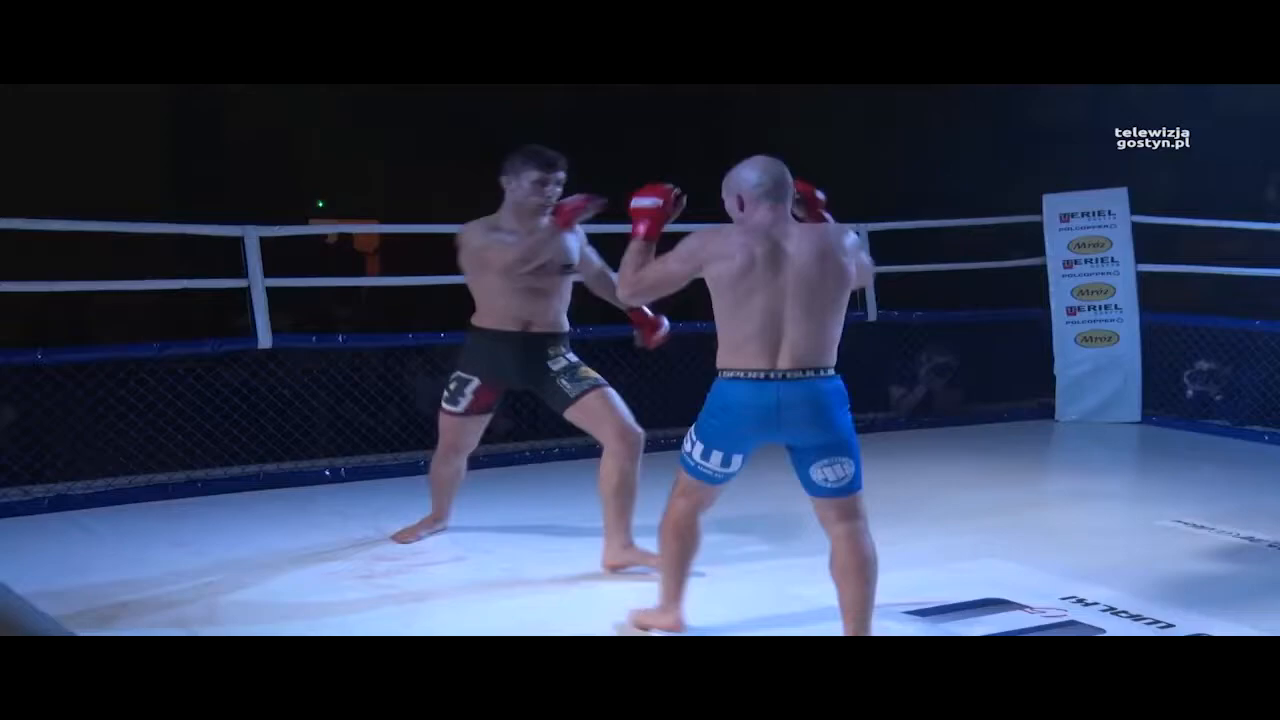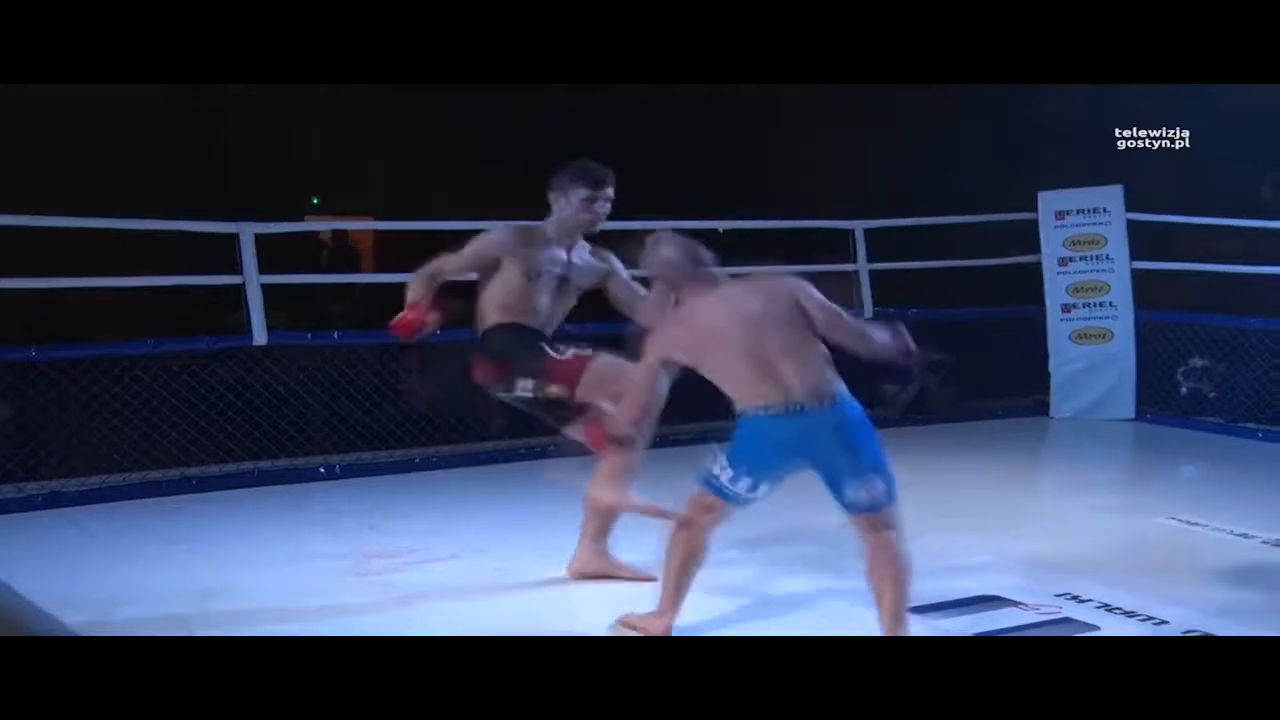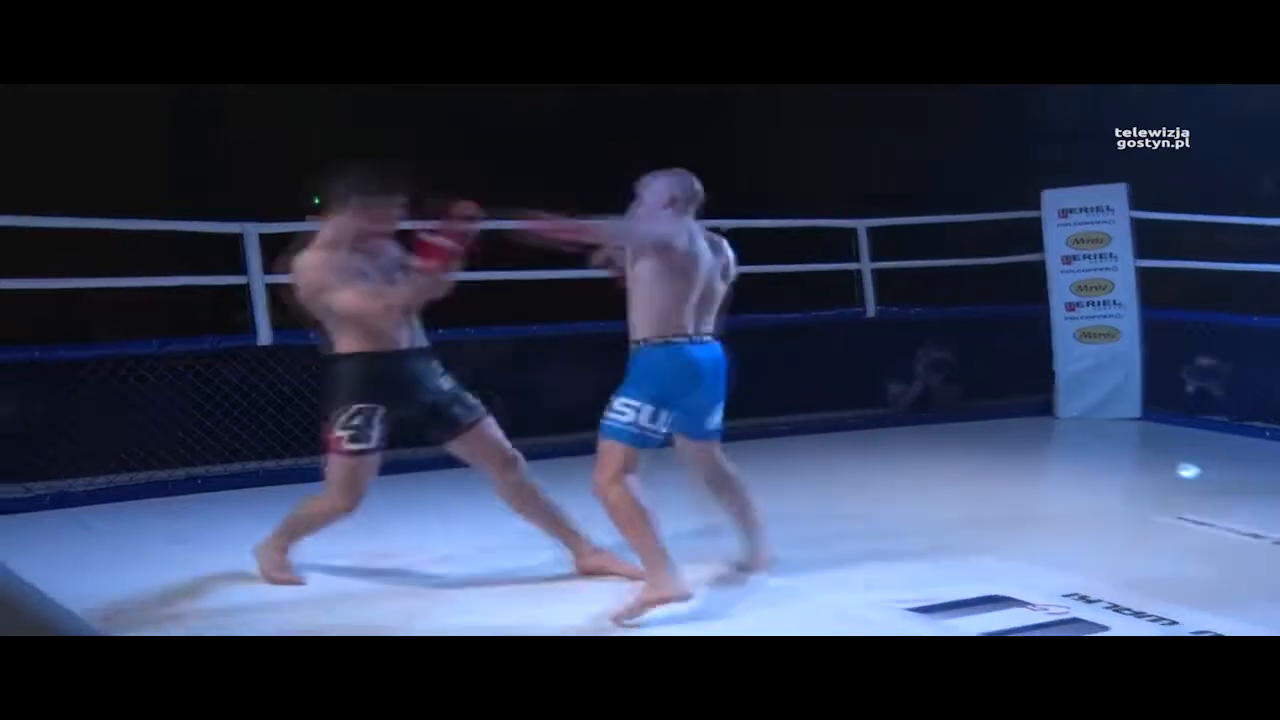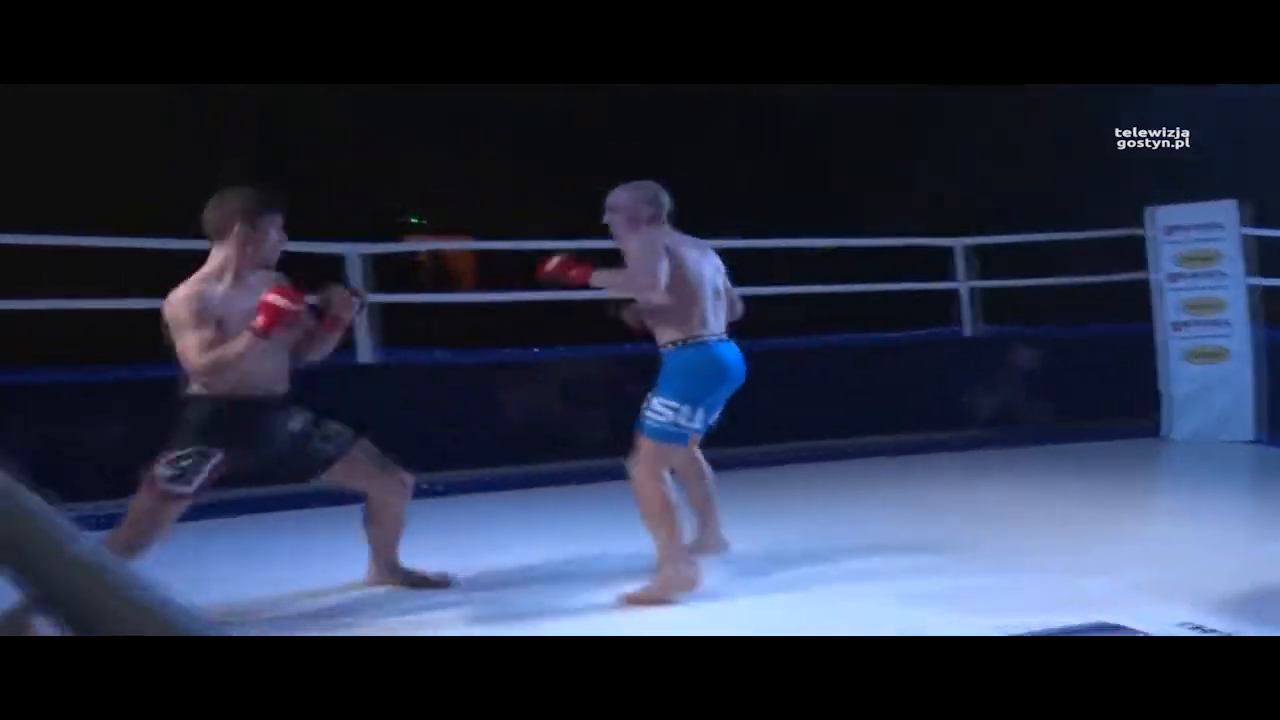
dt=0.5s
person 1, frame 1
left shoulder: (714, 243)
right shoulder: (839, 243)
left elbow: (629, 290)
right elbow: (862, 276)
left wrist: (646, 225)
right wrist: (821, 216)
left hip: (740, 399)
right hip: (816, 398)
left knee: (685, 502)
right knee: (846, 523)
left ankle: (667, 612)
right ankle: (858, 635)
person 1, frame 2
left shoulder: (670, 333)
right shoulder: (783, 287)
left elbow: (633, 406)
right elbow: (859, 339)
left wrist: (610, 431)
right wrist: (889, 340)
left hip: (764, 434)
right hip: (838, 421)
left knee: (698, 517)
right knee: (880, 529)
left ankle: (661, 616)
right ankle: (895, 632)
person 1, frame 3
left shoulder: (665, 228)
right shoulder: (720, 247)
left elbow: (613, 231)
right wrist: (620, 261)
left hip: (661, 366)
right hip: (704, 359)
left knee: (608, 479)
right knee: (706, 456)
left ankle: (661, 578)
right ankle: (754, 545)
person 1, frame 4
left shoulder: (645, 242)
right shoulder: (702, 251)
left elbow: (651, 284)
right elbow: (732, 308)
left wrist: (579, 274)
left hip: (690, 365)
right hip: (720, 358)
left knee: (645, 471)
right knee: (682, 450)
left ankle: (676, 571)
right ankle: (709, 533)
person 2, frame 1
left shoulder: (570, 235)
right shoulder: (478, 234)
left elbow: (606, 284)
right elbow: (511, 264)
left wrist: (642, 312)
right wrist: (561, 223)
left hip: (550, 351)
right hip: (490, 347)
left knee: (625, 436)
right knee: (452, 447)
left ankle: (619, 548)
right ankle: (439, 515)
person 2, frame 2
left shoulder: (598, 262)
right shoulder: (511, 239)
left elbow: (651, 314)
right elbow: (431, 273)
right wrist: (418, 309)
left hip: (531, 363)
right hip: (507, 354)
left knee: (615, 443)
right knee: (648, 382)
left ankle: (592, 553)
right ankle: (613, 491)
person 2, frame 3
left shoulder: (380, 247)
right shoulder: (314, 265)
left elbow: (429, 289)
right elbow: (375, 313)
right wrist: (431, 272)
left hip: (420, 368)
right hip: (364, 378)
left knee: (505, 463)
right knee: (344, 497)
left ankle: (585, 553)
right ankle: (275, 546)
person 2, frame 4
left shoulder: (273, 286)
right shoulder: (189, 301)
left elbow: (309, 352)
right elbow: (209, 374)
left wrist: (335, 319)
right wrist: (262, 328)
left hip: (279, 416)
right hip: (213, 423)
left knee: (394, 485)
right knee: (134, 538)
left ankle: (385, 568)
